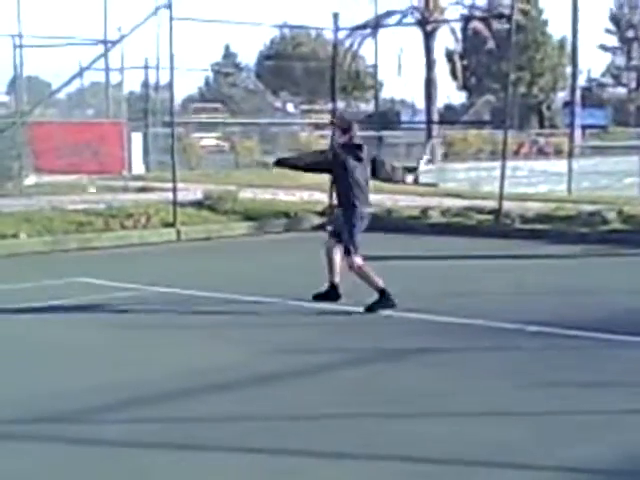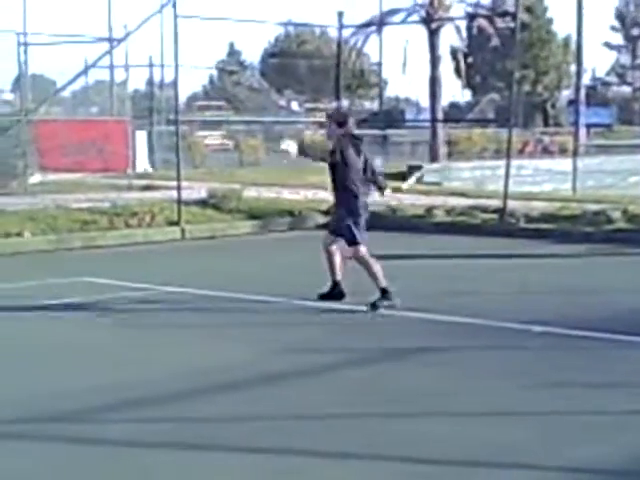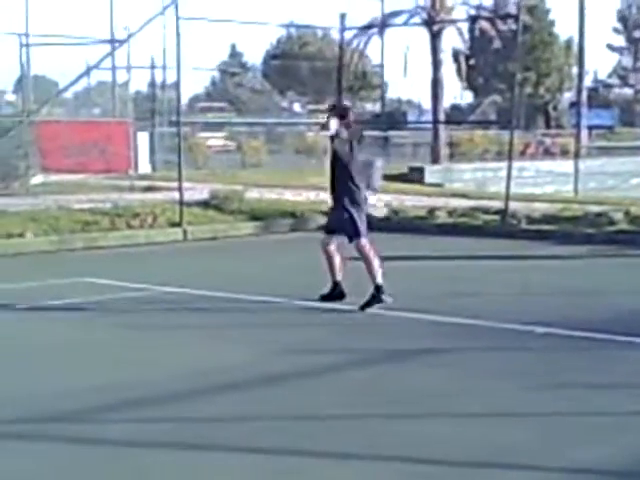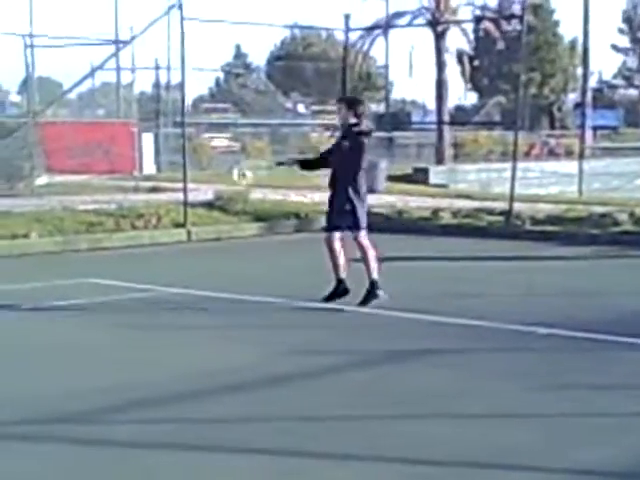
dt=0.1s
person 1, frame 1
left shoulder: (339, 152)
right shoulder: (361, 152)
left elbow: (311, 164)
left wrist: (275, 162)
left hip: (354, 213)
right hip: (361, 210)
left knee: (353, 261)
right knee: (333, 244)
left ankle: (385, 296)
right ankle: (333, 289)
person 1, frame 2
left shoulder: (342, 145)
right shoulder: (352, 147)
left elbow: (330, 156)
right elbow: (370, 174)
right wrist: (381, 185)
left hip: (350, 206)
right hip: (345, 205)
left knee: (359, 253)
right knee: (329, 243)
left ankle: (386, 294)
right ankle: (336, 288)
person 1, frame 3
left shoulder: (346, 136)
right shoulder: (344, 139)
left wrist: (332, 133)
left hip: (350, 201)
right hip: (342, 200)
left knee: (363, 245)
right knee: (327, 243)
left ankle: (379, 291)
right ankle: (337, 288)
person 1, frame 4
left shoulder: (359, 132)
right shoulder: (344, 136)
left elbow: (364, 132)
right elbow: (324, 159)
right wrist: (299, 162)
left hip: (351, 191)
right hip: (338, 193)
left knee: (360, 238)
right knee: (332, 239)
left ankle: (374, 285)
right ankle: (341, 284)
